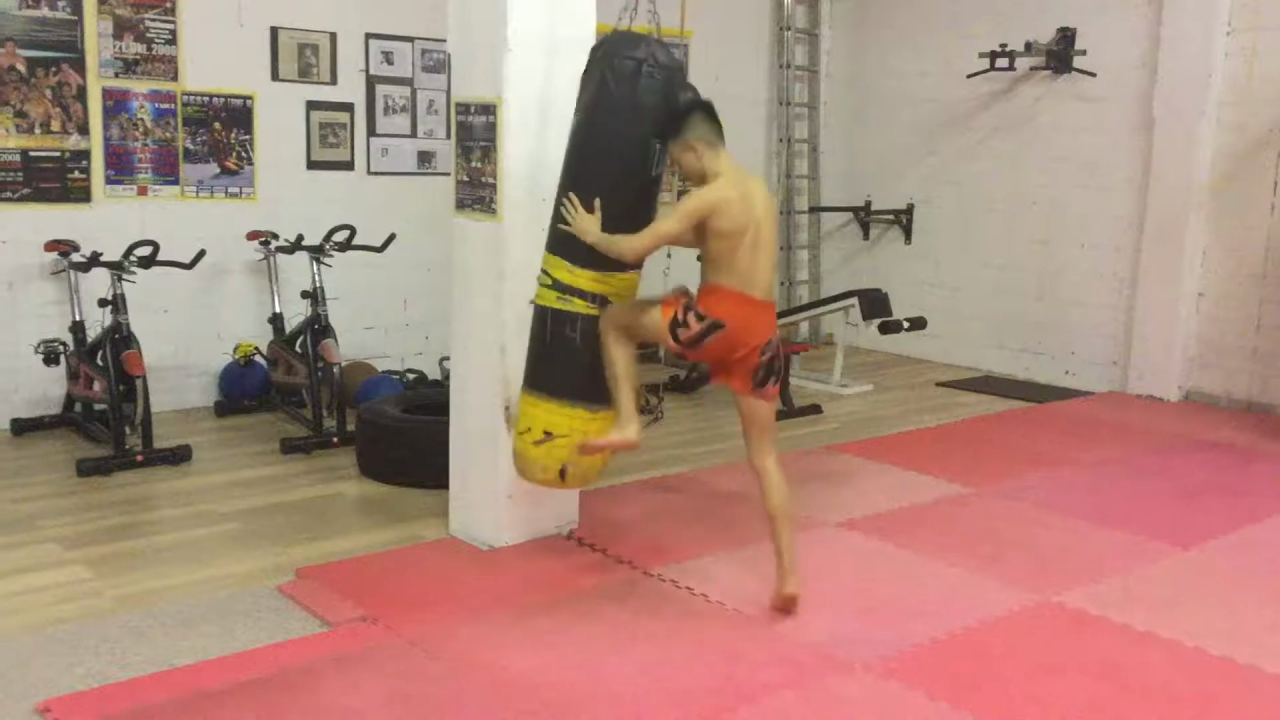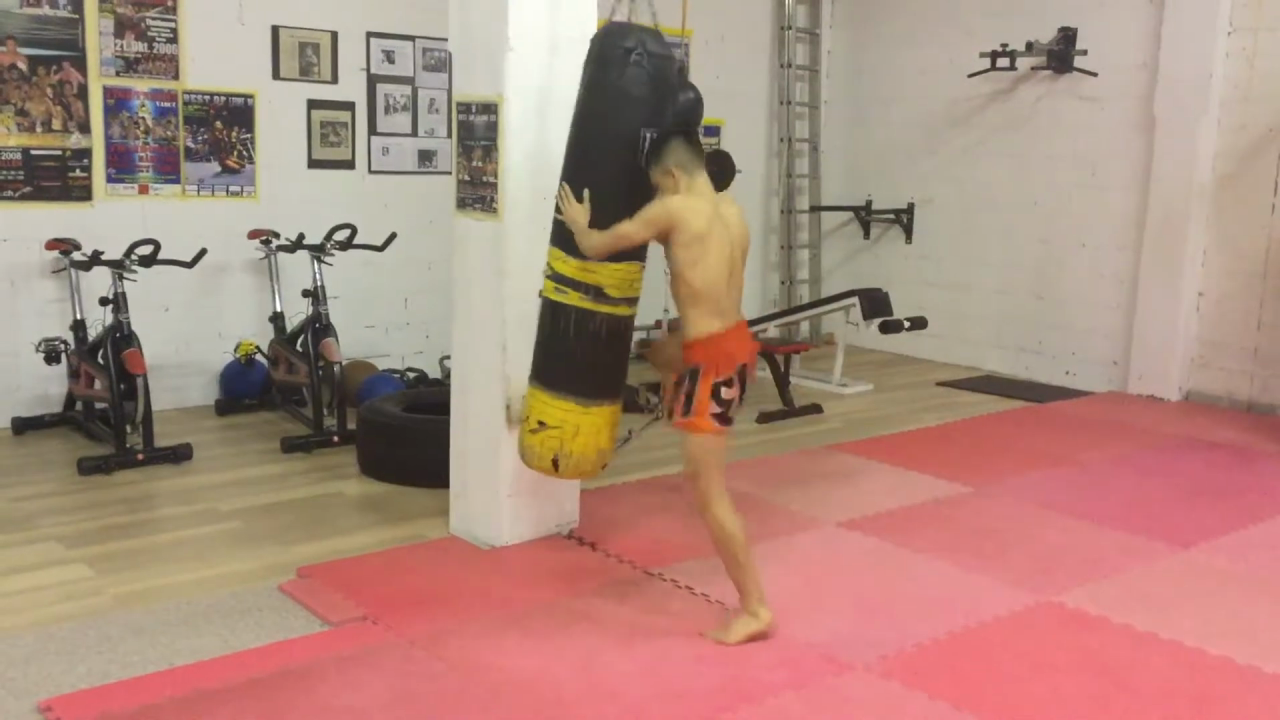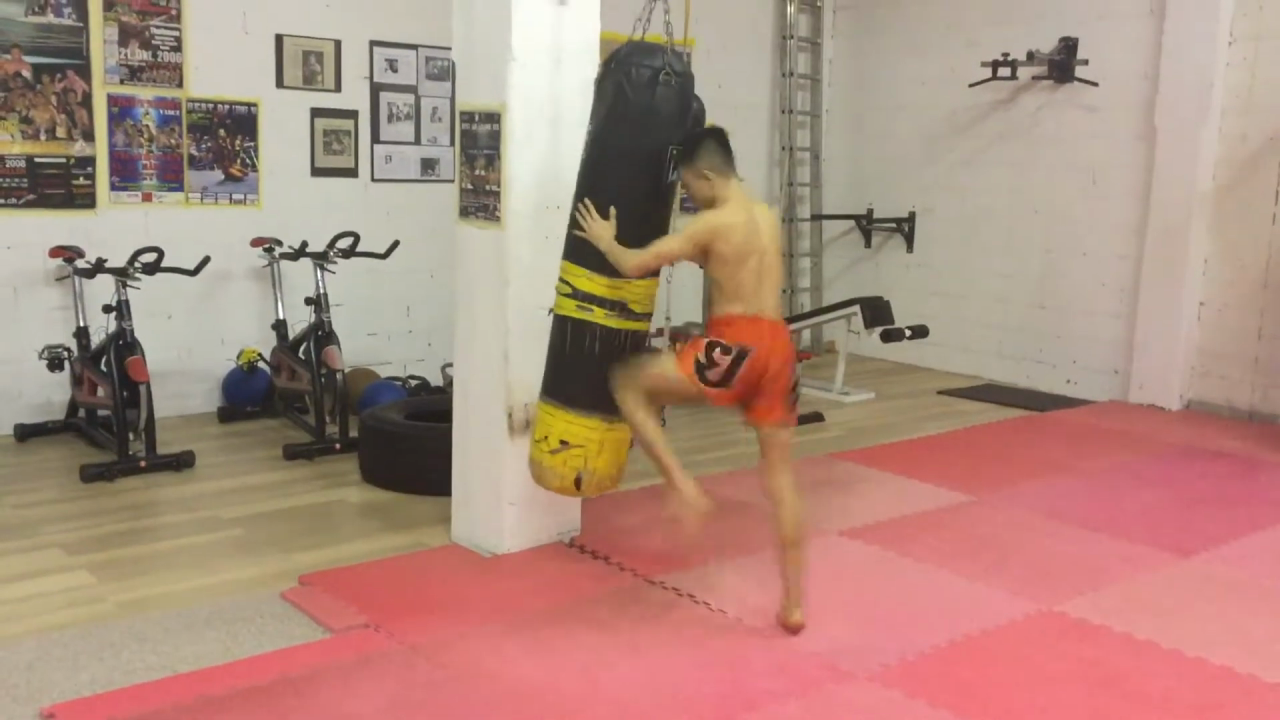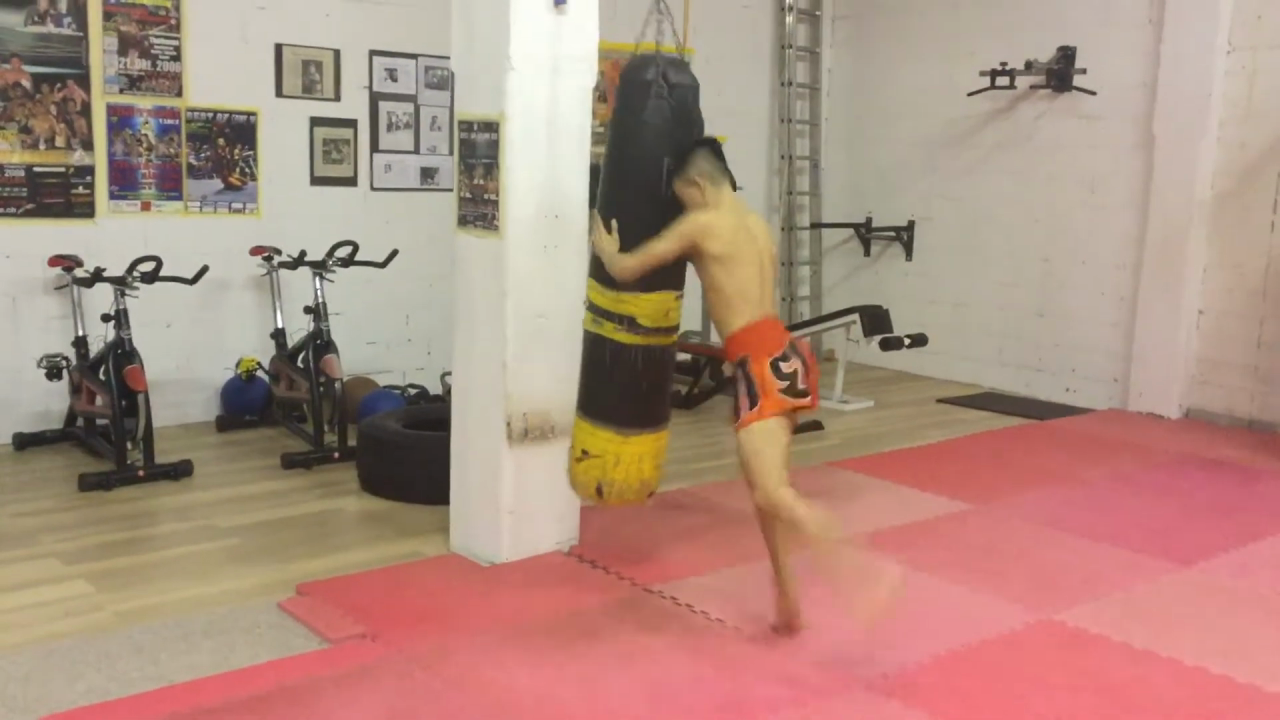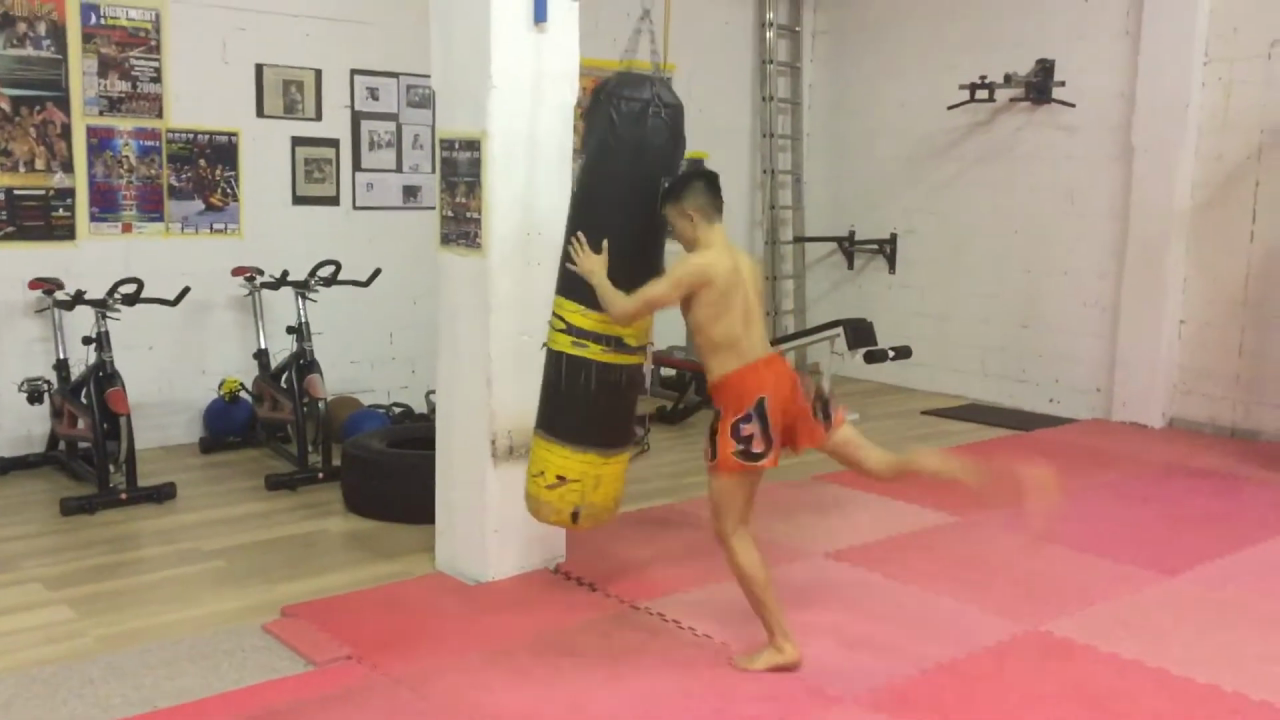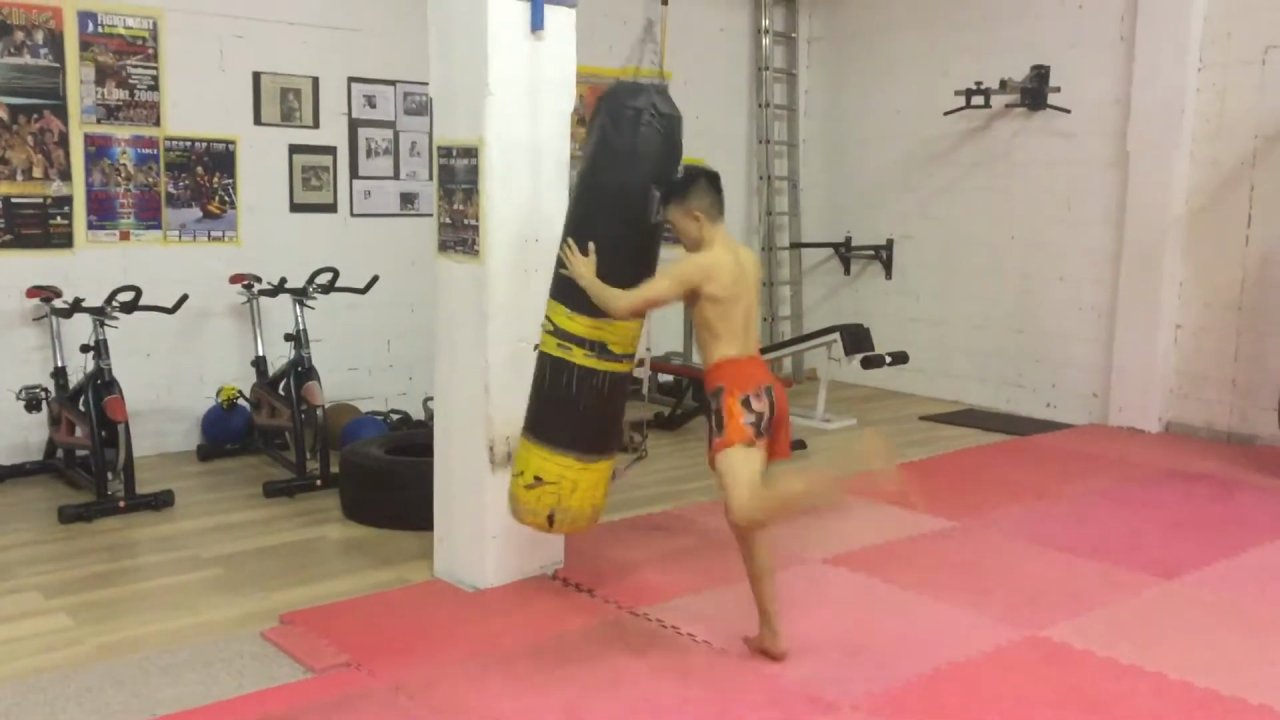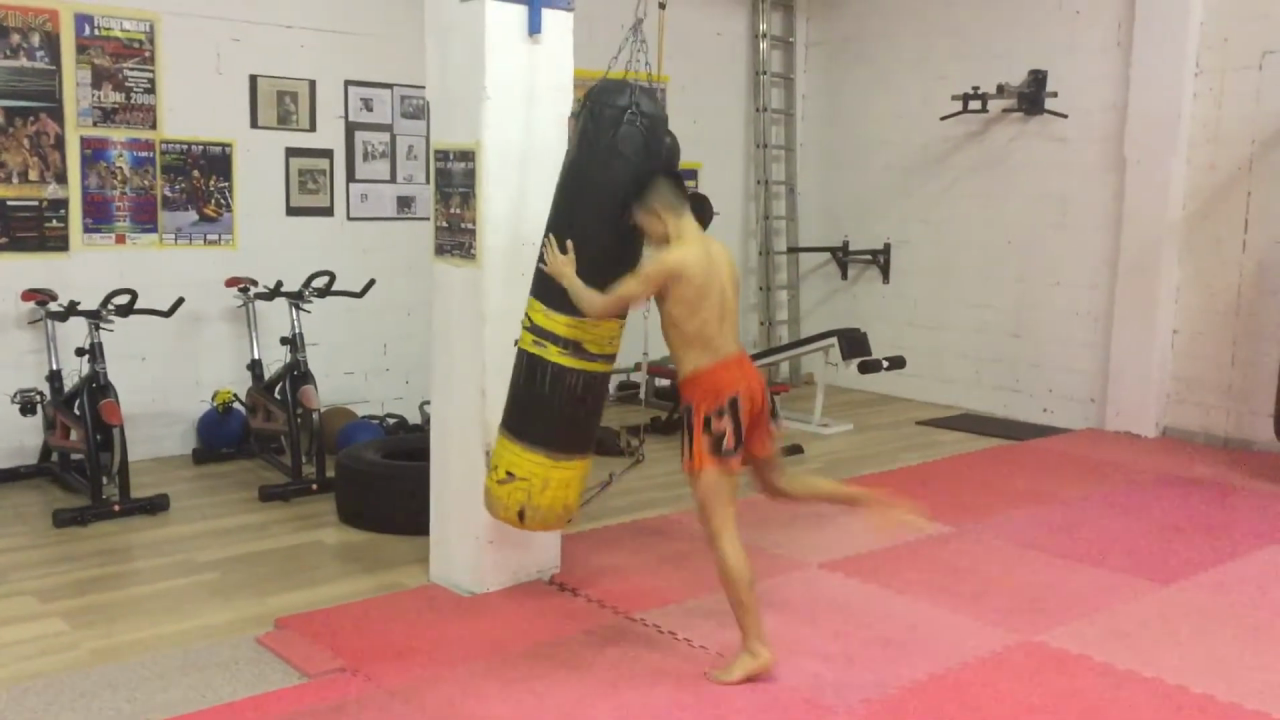
dt=0.7s
person 1, frame 1
left shoulder: (708, 198)
right shoulder: (759, 191)
left elbow: (634, 250)
left wrist: (592, 234)
right wrist: (670, 230)
left hip: (716, 319)
right hip: (760, 328)
left knee: (613, 319)
right knee: (764, 456)
left ankle: (627, 423)
right ankle: (787, 577)
person 1, frame 2
left shoulder: (672, 210)
right shoulder: (735, 216)
left elbow: (598, 245)
left wrist: (579, 225)
right wrist: (659, 236)
left hip: (711, 362)
right hip: (732, 345)
left knee: (709, 497)
right knee: (660, 351)
left ankle: (755, 610)
person 1, frame 3
left shoulder: (713, 222)
right shoulder: (767, 216)
left elbow: (636, 266)
left wrist: (605, 240)
right wrist: (681, 250)
left hip: (734, 346)
right hip: (778, 350)
left knee: (627, 384)
right knee: (780, 478)
left ankle: (684, 488)
right ankle: (794, 604)
person 1, frame 4
left shoulder: (699, 224)
right shoulder: (760, 227)
left elbow: (625, 270)
left wrist: (606, 249)
left hip: (759, 359)
right hip: (783, 352)
left knee: (771, 491)
right knee: (762, 485)
left ankle: (867, 571)
right ankle: (786, 603)
person 1, frame 5
left shoulder: (695, 267)
right shoulder: (741, 261)
left elbow: (623, 312)
left wrist: (596, 275)
left hip: (744, 399)
right hip: (781, 384)
left knee: (730, 531)
right knee: (879, 466)
left ankle: (781, 644)
right ankle: (982, 473)
person 1, frame 6
left shoulder: (699, 264)
right shoulder: (745, 260)
left elbow: (622, 306)
left wrist: (586, 276)
left hip: (740, 391)
right hip: (766, 393)
left knee: (745, 510)
right knee: (743, 519)
right ankle: (770, 633)
person 1, frame 7
left shoulder: (670, 261)
right shoulder: (720, 253)
left elbow: (599, 308)
left wrist: (566, 276)
left hip: (713, 396)
right hip: (746, 379)
left knee: (719, 528)
right knee: (776, 481)
left ankle: (754, 649)
right ankle: (876, 502)
